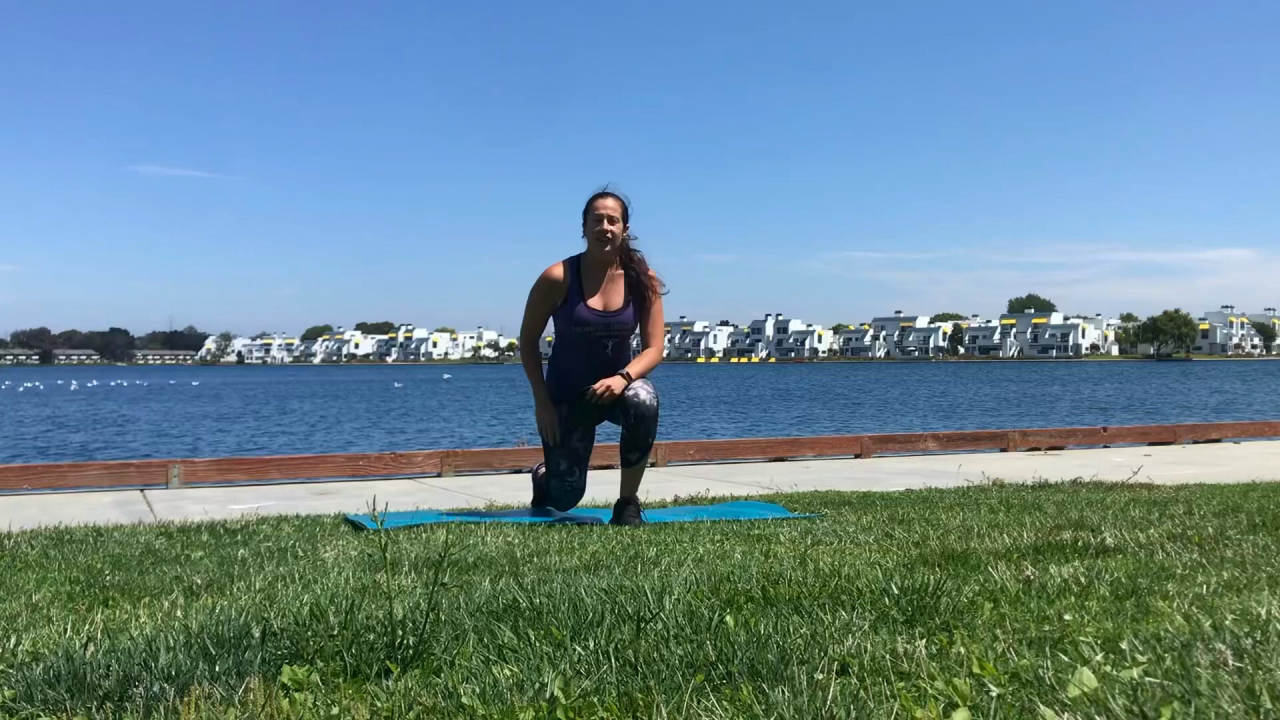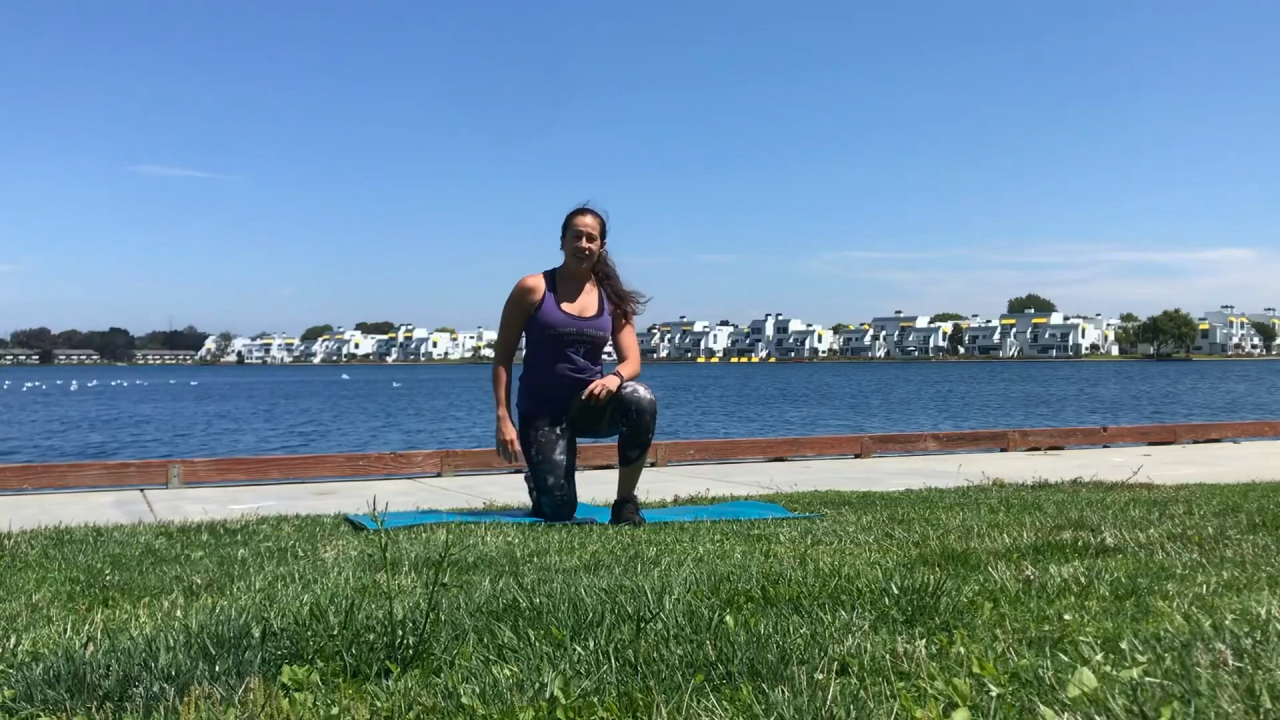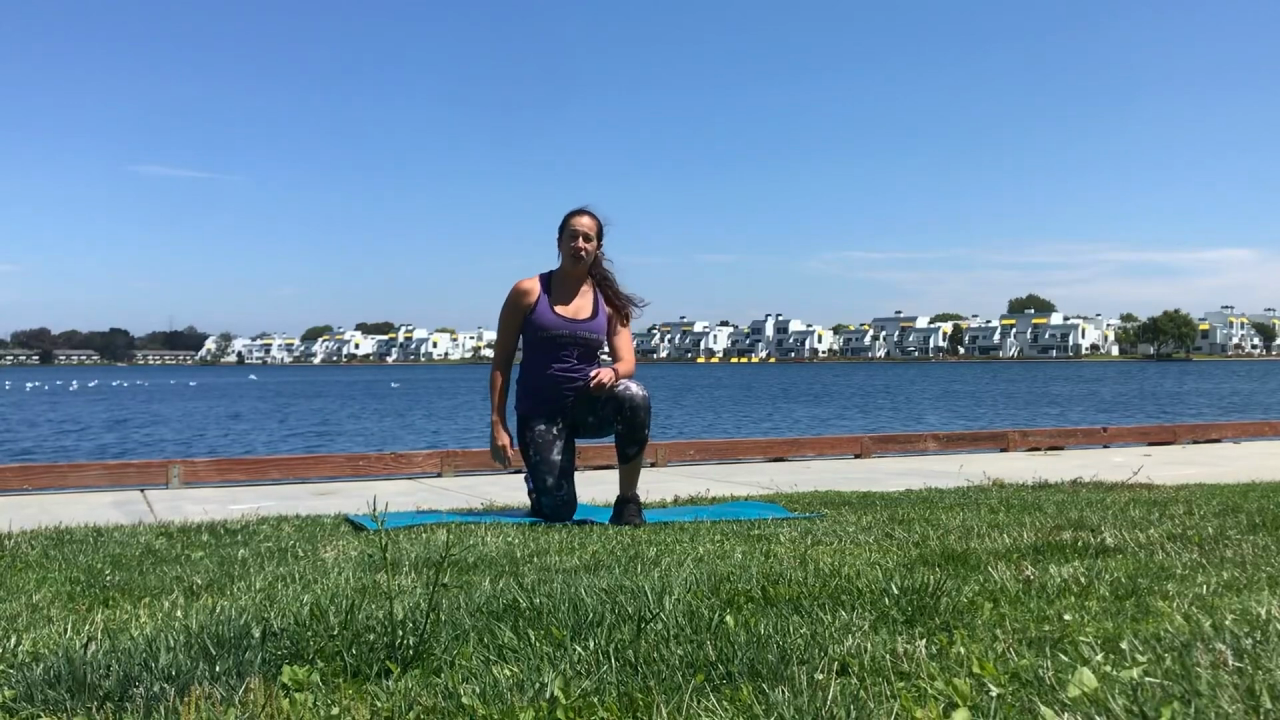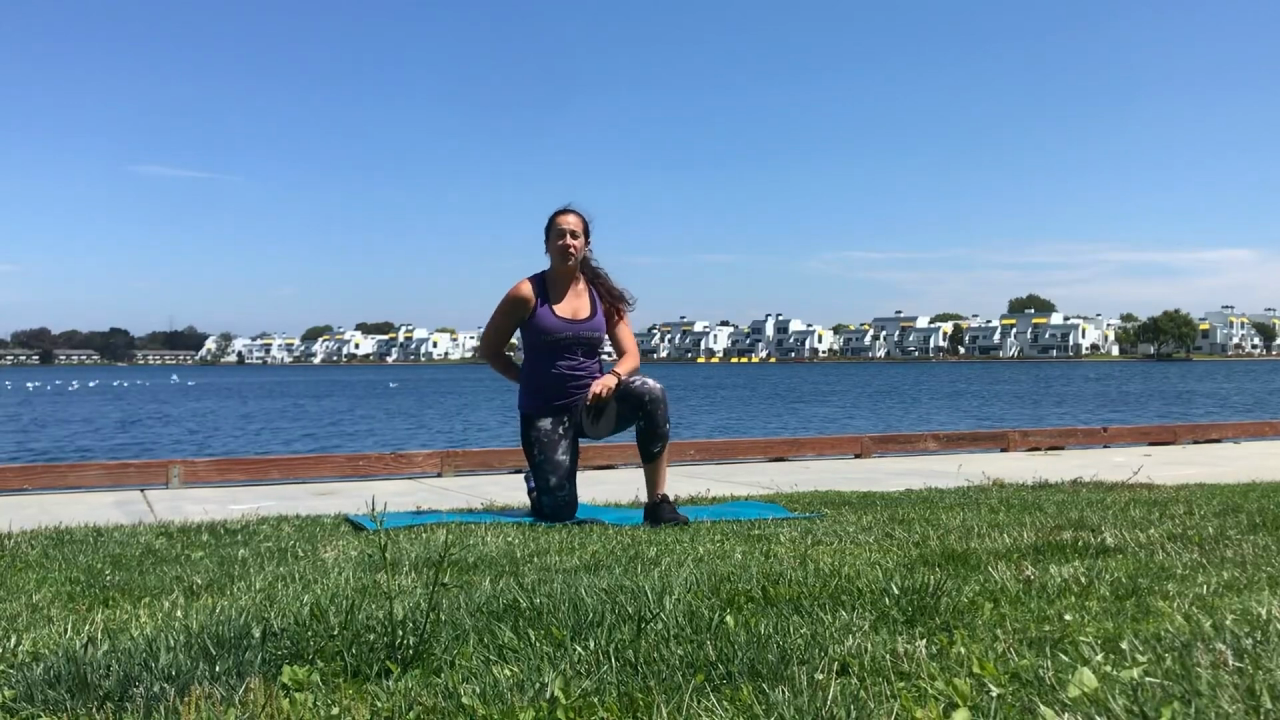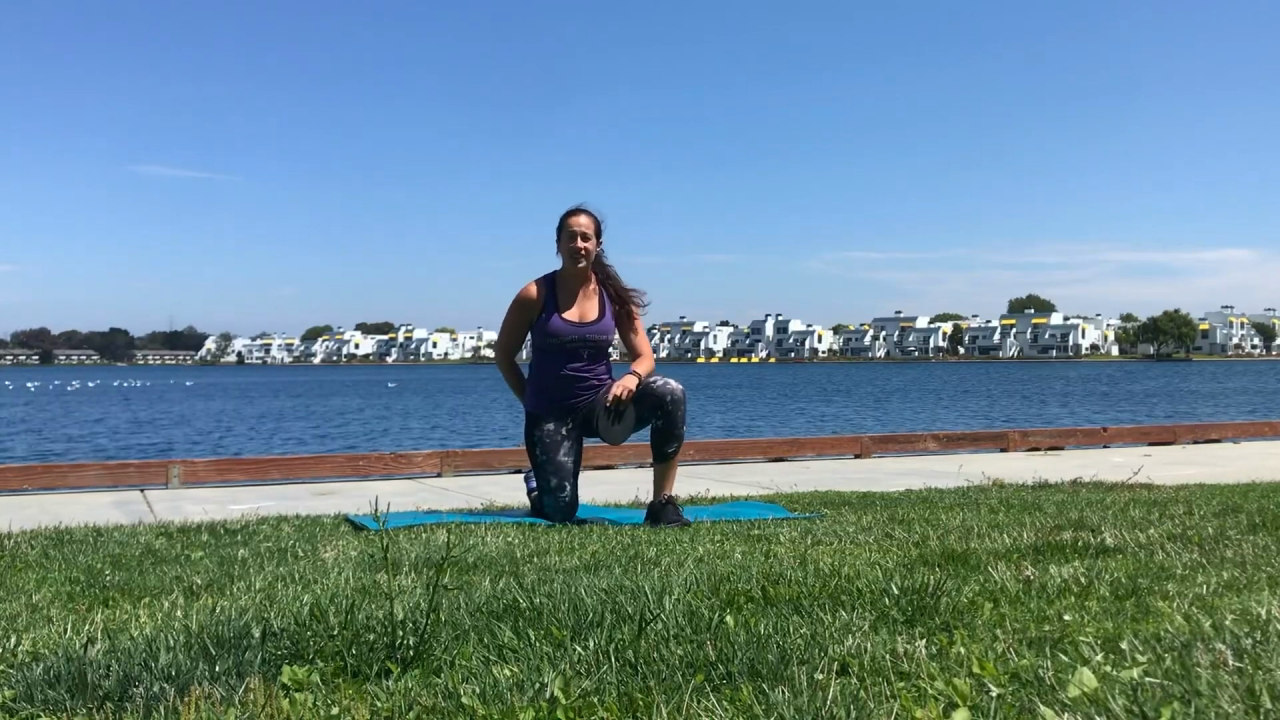
dt=0.7s
person 1, frame 1
left shoulder: (643, 279)
right shoulder: (557, 278)
left elbow: (655, 347)
right elbow: (528, 343)
left wrist: (623, 377)
right wrist: (543, 403)
left hip: (614, 387)
right hip: (567, 395)
left knee: (643, 402)
right knee: (566, 496)
left ankle: (628, 502)
right ankle: (543, 479)
person 1, frame 2
left shoulder: (612, 297)
right shoulder: (532, 289)
left elbow: (632, 361)
right elbow: (502, 356)
left wrist: (615, 378)
right wrist: (504, 417)
left hip: (591, 404)
right hip: (542, 411)
left knee: (641, 399)
right knee: (558, 510)
left ankle: (626, 502)
right ankle: (539, 483)
person 1, frame 3
left shoulder: (610, 301)
right shoulder: (528, 292)
left elbow: (627, 362)
right elbow: (501, 362)
left wrist: (611, 372)
right wrist: (497, 424)
left hip: (589, 406)
right hip: (540, 413)
left knee: (634, 396)
right knee: (559, 511)
left ankle: (628, 501)
right ankle: (538, 486)
person 1, frame 4
left shoulder: (603, 295)
right shoulder: (527, 294)
left elbow: (631, 355)
right elbow: (489, 348)
left wrist: (613, 377)
right wrist: (531, 382)
left hip: (593, 403)
right hip: (545, 412)
left knee: (649, 392)
right knee: (559, 511)
left ankle: (657, 503)
right ankle: (537, 484)
person 1, frame 5
left shoulder: (615, 296)
right shoulder: (535, 295)
left elbow: (645, 357)
right elbow: (504, 355)
left wrist: (632, 377)
right wrist: (531, 403)
left hip: (600, 404)
right hip: (551, 413)
left knee: (669, 393)
right knee: (560, 512)
left ankle: (662, 504)
right ankle: (537, 486)
